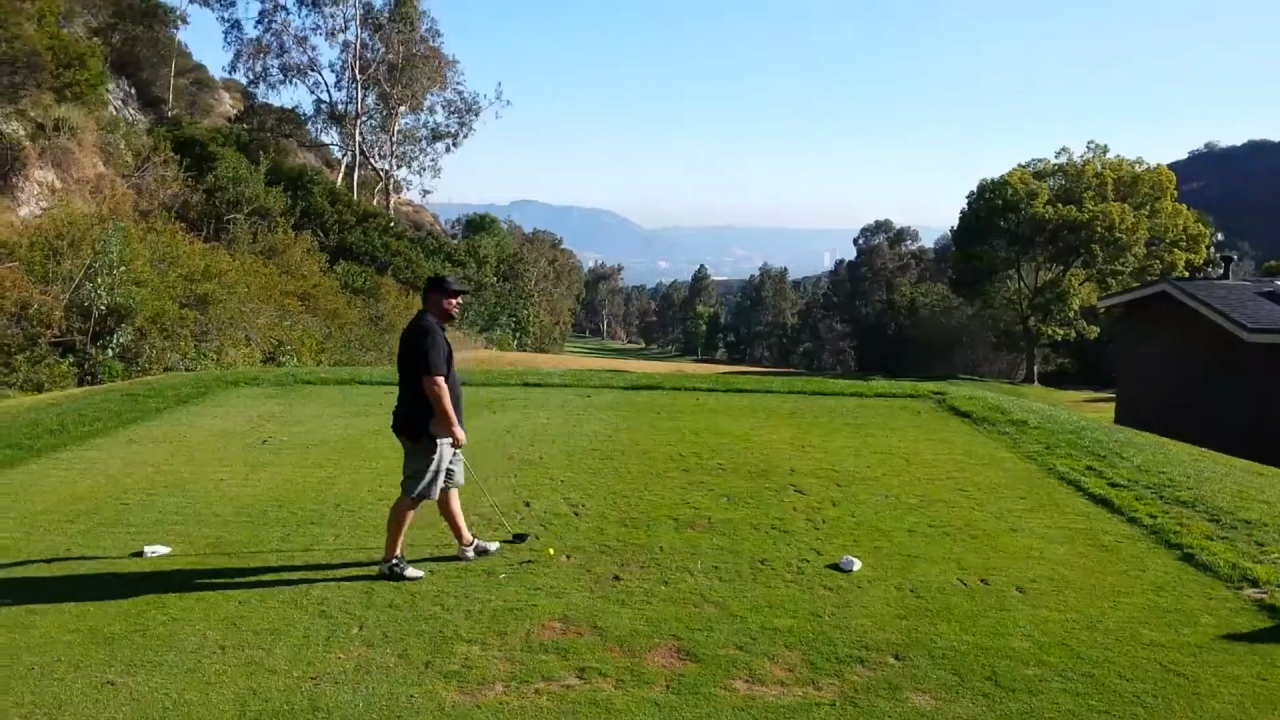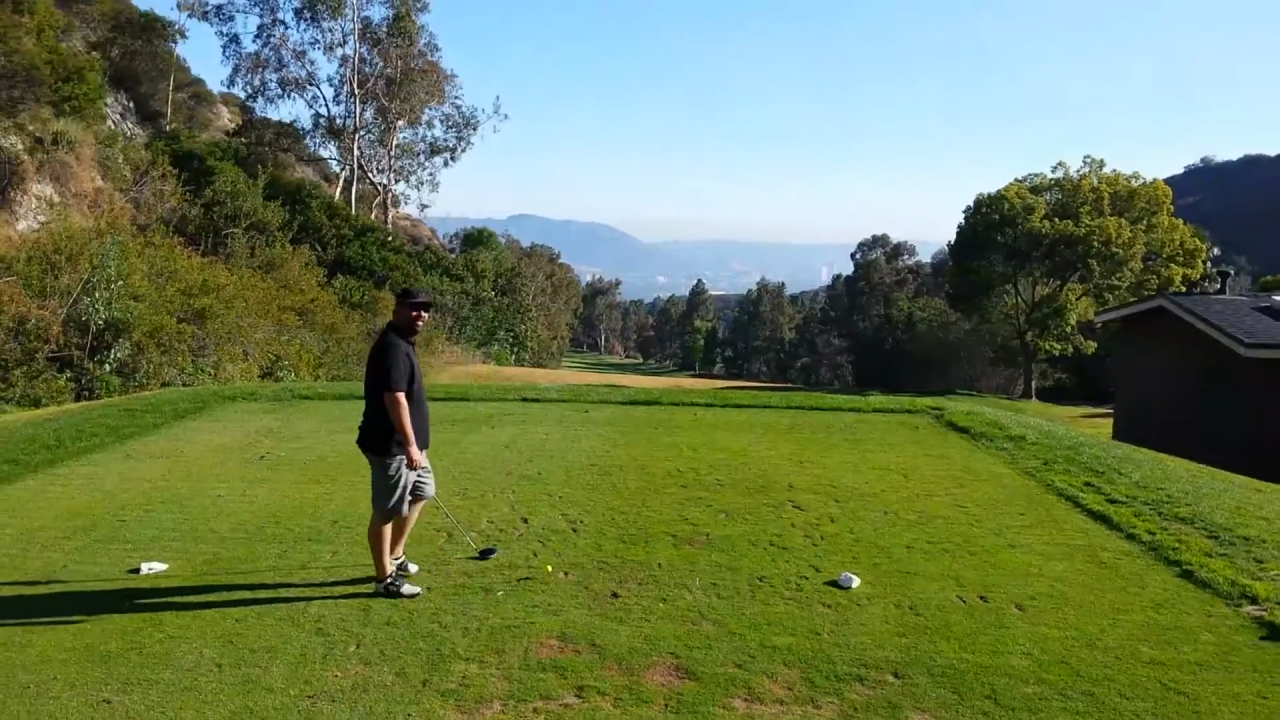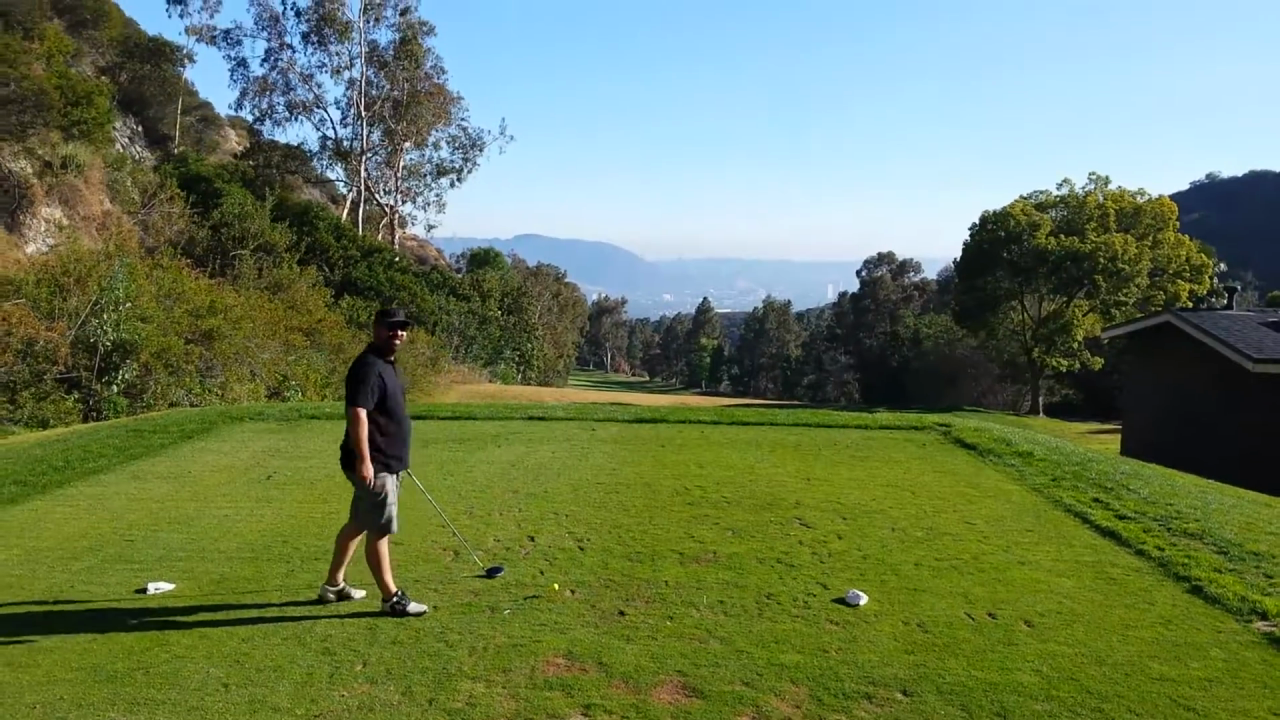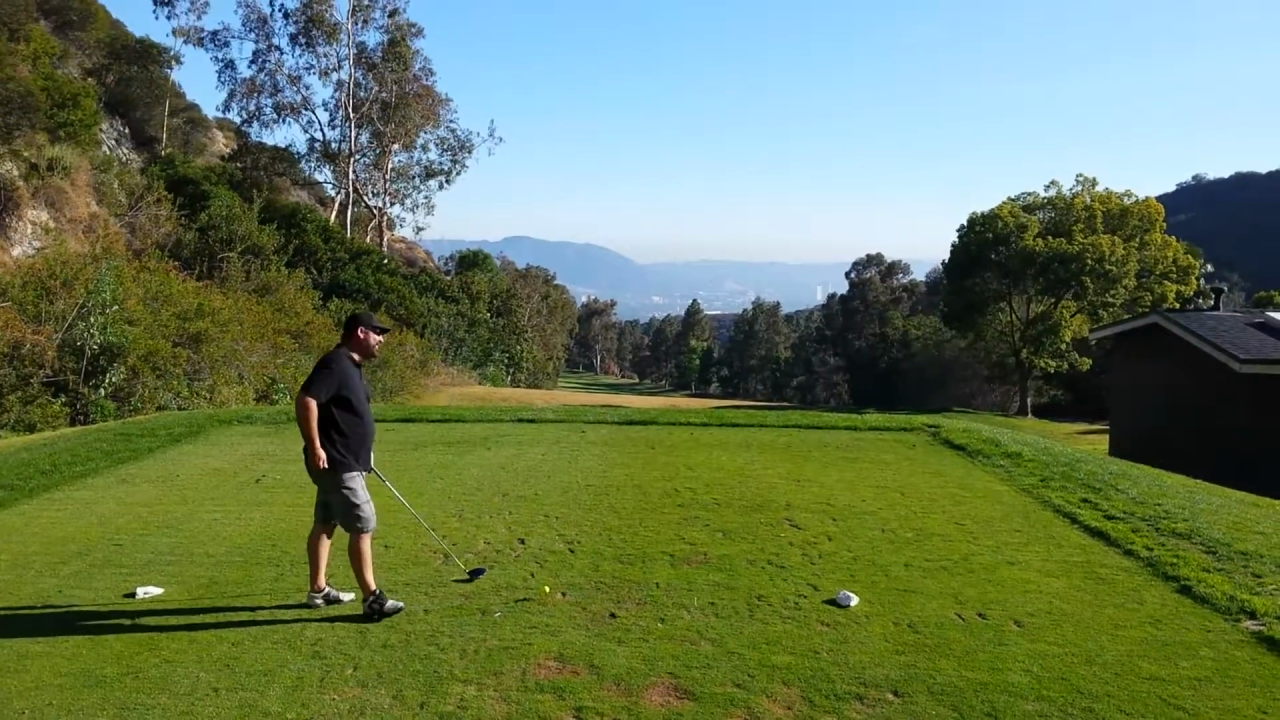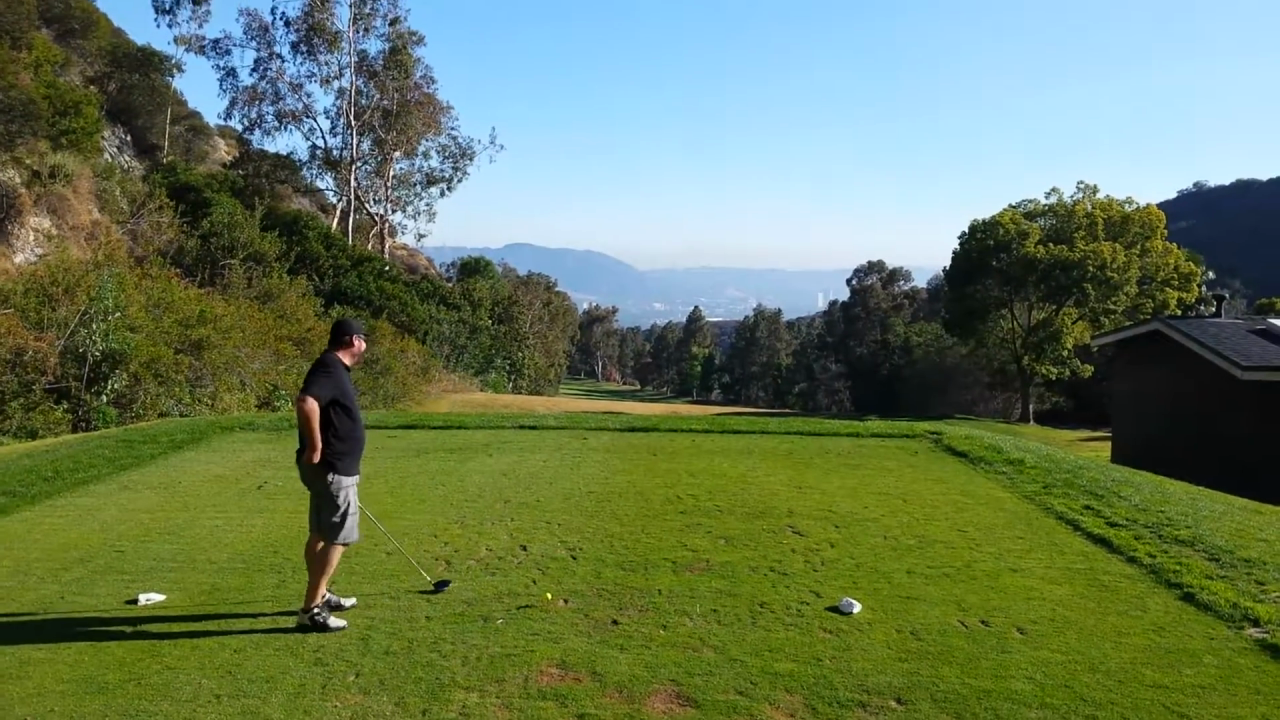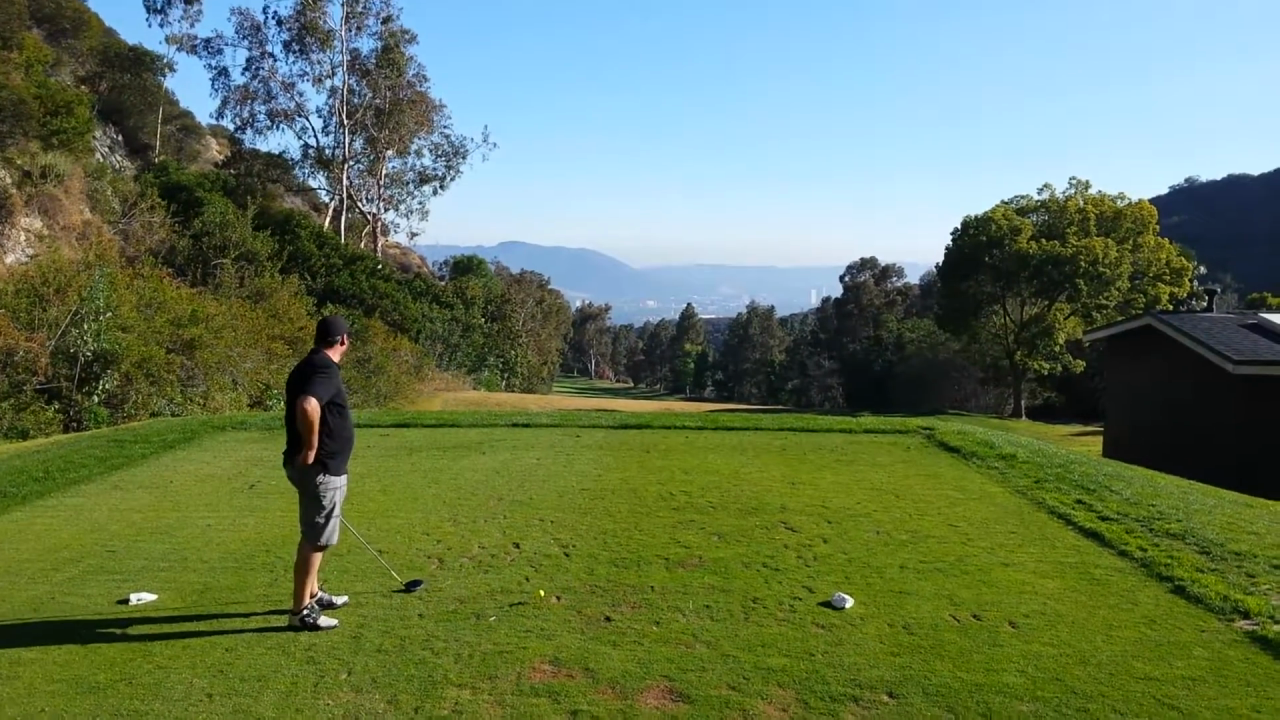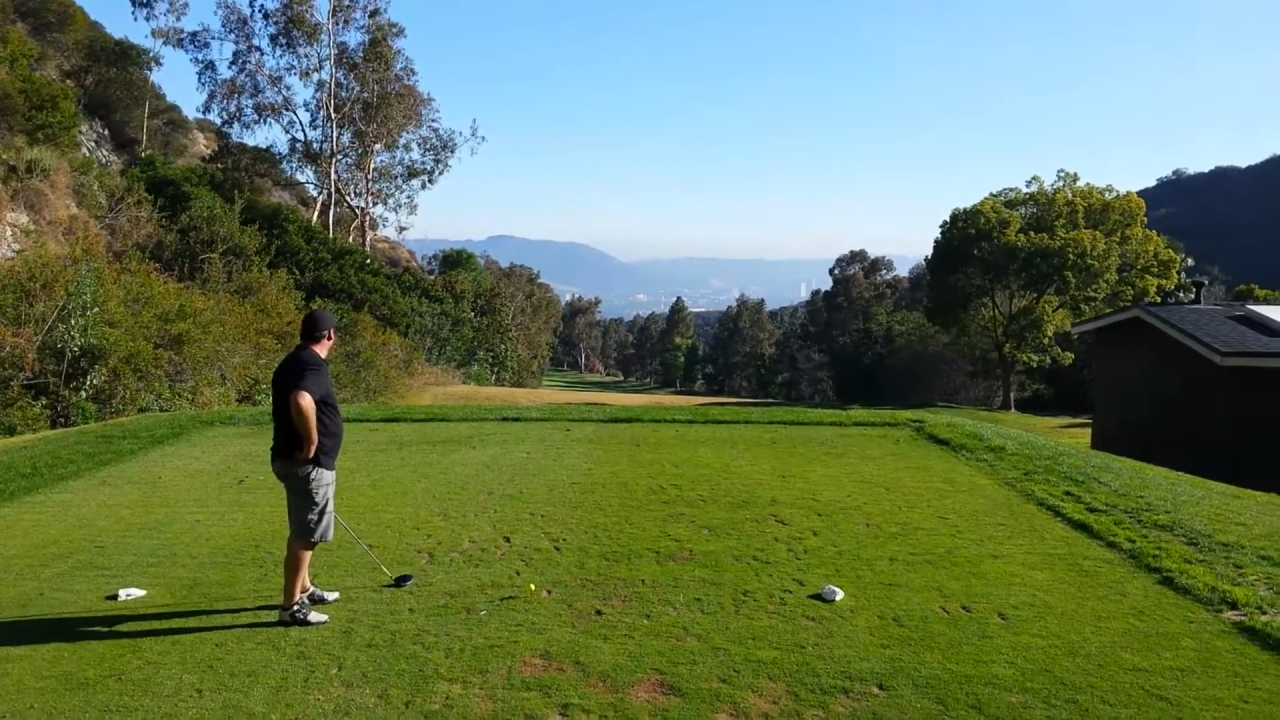
dt=0.3s
person 1, frame 1
left shoulder: (426, 328)
right shoulder: (428, 332)
right elbow: (434, 384)
right wrist: (453, 425)
left hip: (433, 428)
right hip: (426, 430)
left knee: (449, 483)
right knee: (413, 494)
left ankle: (467, 543)
right ankle: (391, 560)
person 1, frame 2
left shoulder: (402, 342)
right shoulder: (392, 347)
right elbow: (395, 399)
right wrist: (410, 445)
left hip: (404, 442)
right hip: (391, 445)
left knee: (420, 493)
right knee: (388, 511)
left ankle: (394, 556)
right ankle: (385, 578)
person 1, frame 3
left shoulder: (386, 364)
right shoulder: (368, 365)
right elbow: (356, 413)
left wrist: (395, 447)
right wrist: (364, 460)
left hip: (386, 461)
right hip: (374, 464)
left knee: (359, 523)
right knee: (380, 530)
left ankle: (333, 584)
right ankle: (392, 597)
person 1, frame 4
left shoulder: (351, 366)
right shoulder: (335, 364)
right elbow: (305, 400)
left wrist: (364, 451)
right wrist: (315, 447)
left hip: (345, 461)
right hip: (337, 463)
left knee: (325, 525)
right knee: (362, 527)
left ankle: (319, 589)
right ankle: (372, 597)
person 1, frame 5
left shoulder: (332, 368)
right shoulder: (331, 369)
right elbow: (306, 404)
right wrist: (314, 448)
left hip: (331, 468)
right hip: (332, 469)
left knee: (321, 534)
right knee: (336, 538)
left ankle: (320, 596)
right ankle: (311, 610)
person 1, frame 6
left shoulder: (309, 366)
right shoulder: (325, 369)
left elbow: (303, 408)
right elbow: (307, 406)
right wrist: (310, 448)
left hip: (317, 467)
right hip: (321, 468)
left knee: (314, 535)
right knee: (316, 539)
left ankle: (312, 594)
right ankle: (301, 610)
person 1, frame 7
left shoulder: (291, 362)
right shoulder: (313, 366)
right elbow: (302, 402)
right wrist: (311, 444)
left hip: (293, 460)
right hip: (308, 465)
left knee: (302, 531)
right knee: (306, 536)
left ankle: (305, 590)
right ankle: (291, 606)
